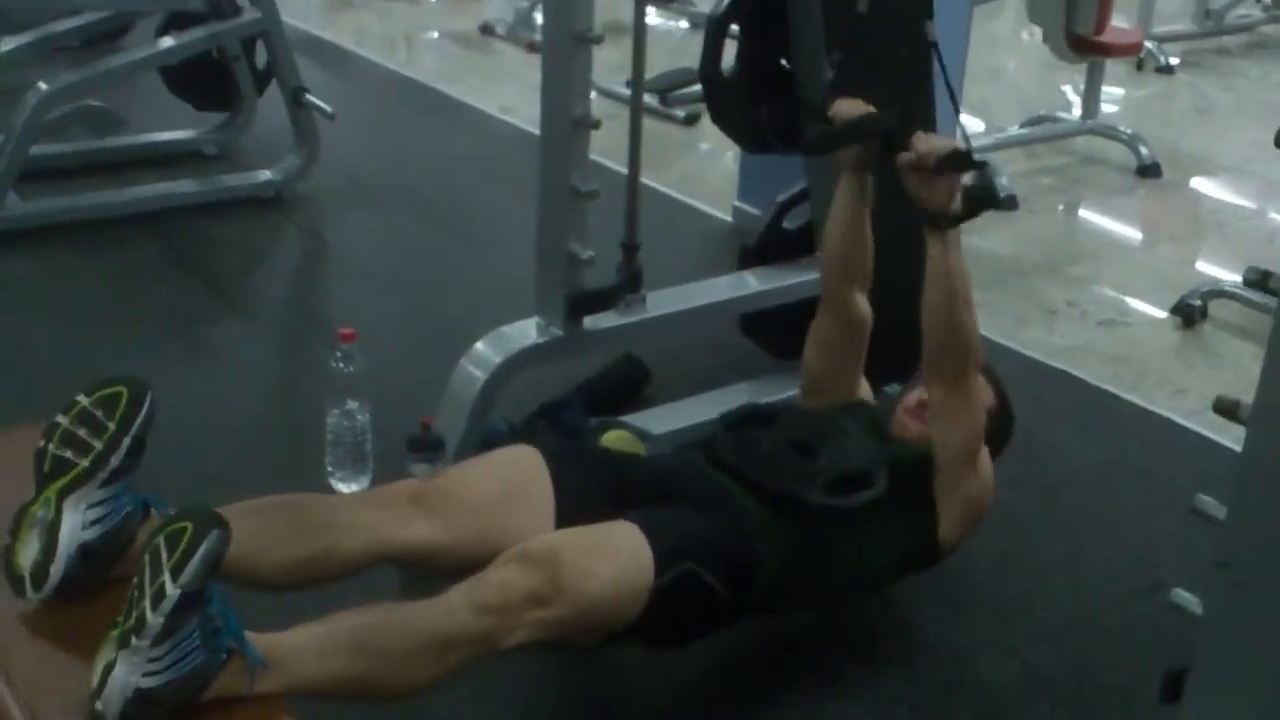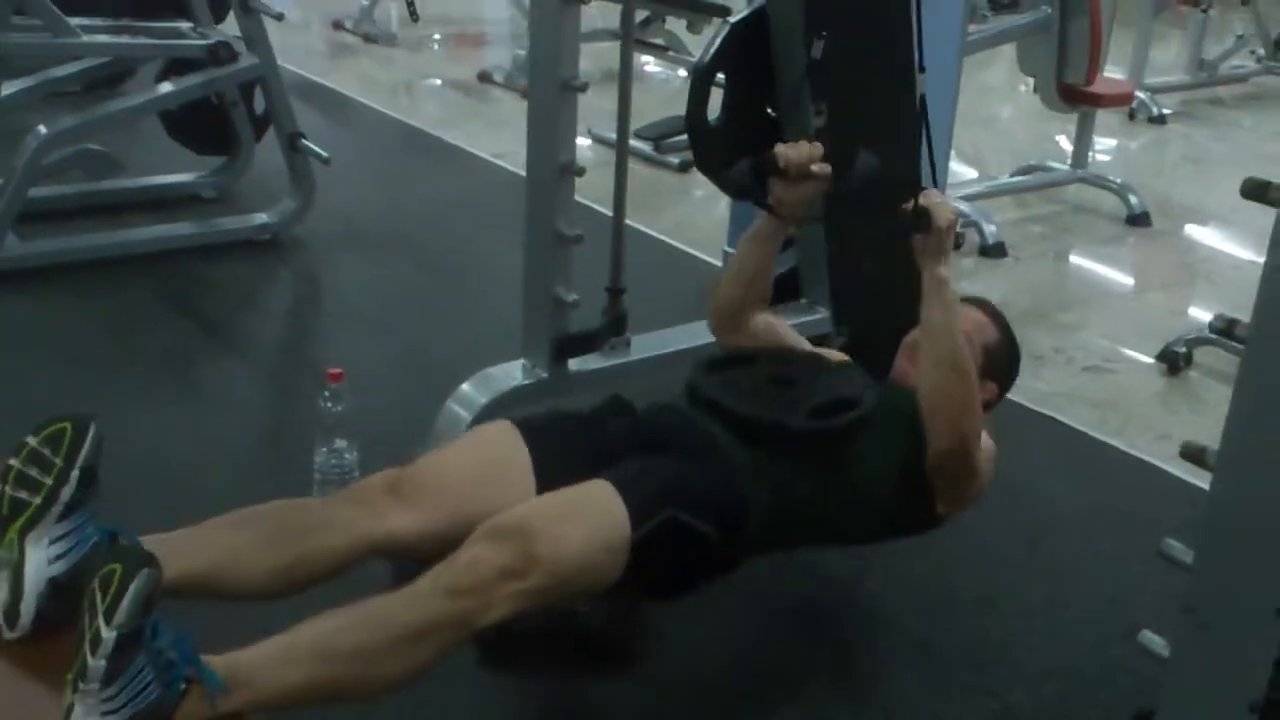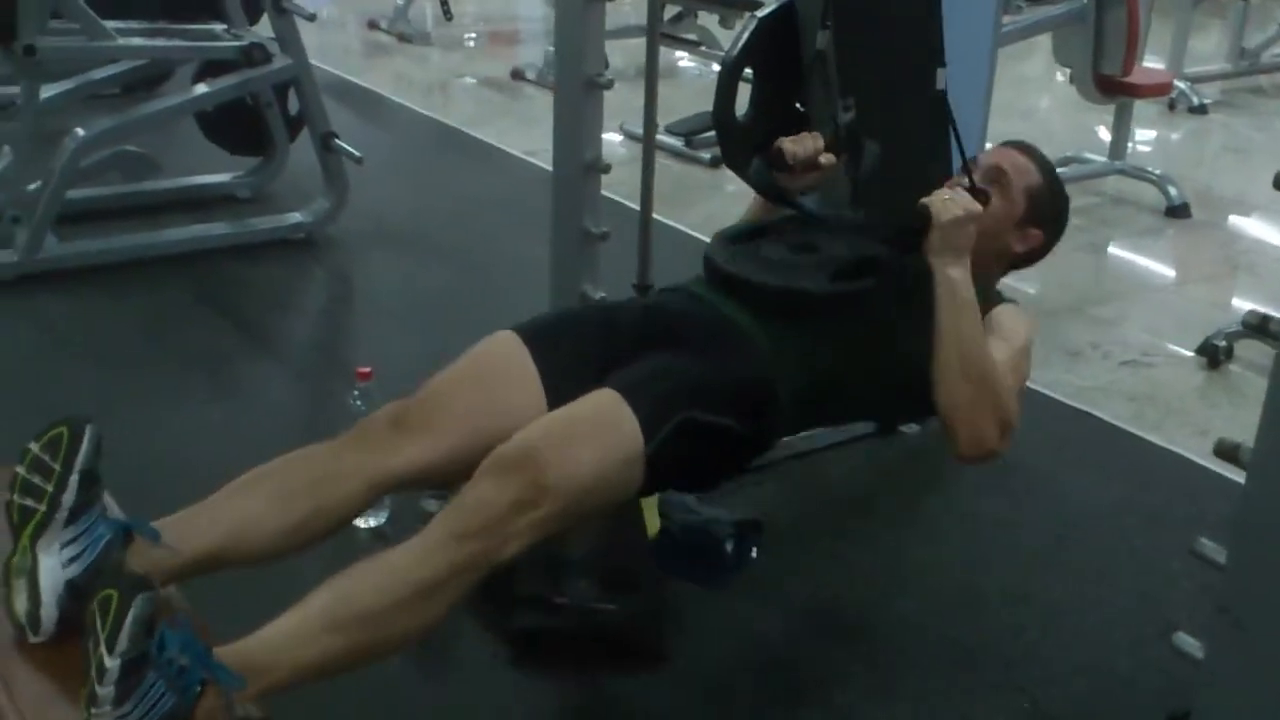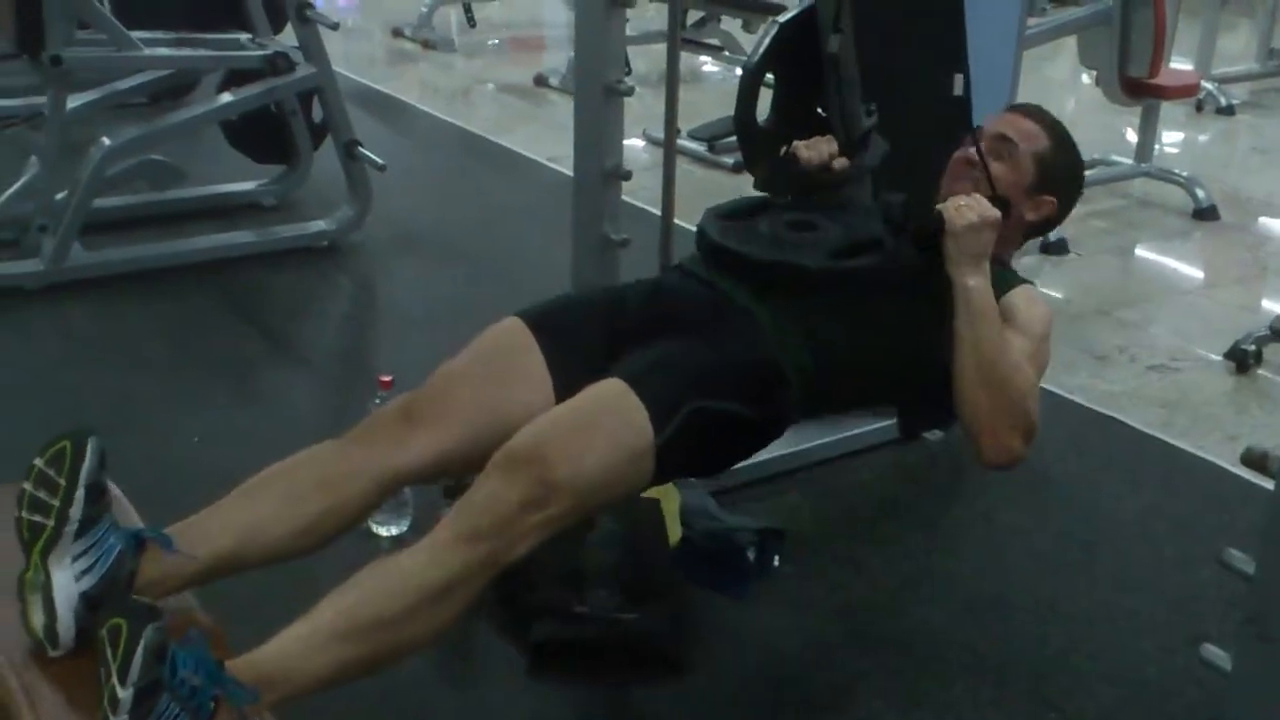
dt=0.3s
person 1, frame 1
left shoulder: (951, 494)
right shoulder: (854, 414)
left elbow: (955, 376)
right elbow: (847, 300)
left wrist: (936, 218)
right wrist: (858, 175)
left hip: (733, 540)
right hip: (658, 475)
left knee: (523, 589)
right knee: (412, 509)
right ankle: (120, 533)
person 1, frame 2
left shoulder: (954, 468)
right shoulder: (849, 382)
left elbow: (951, 430)
right elbow: (734, 319)
left wrist: (934, 270)
right wrist: (781, 210)
left hip: (720, 491)
right hip: (647, 430)
left knee: (496, 566)
right knee: (390, 499)
right ankle: (84, 559)
person 1, frame 3
left shoulder: (998, 324)
left elbow: (978, 433)
left wrist: (953, 270)
right wrist: (779, 188)
left hip: (731, 378)
right hip: (662, 315)
left knee: (501, 505)
right knee: (394, 437)
right ankle: (114, 558)
person 1, frame 4
left shoulder: (1013, 307)
left elbow: (1003, 440)
left wrist: (969, 273)
right wrist: (795, 182)
left hip: (739, 360)
right hip: (669, 298)
left knee: (511, 501)
right knee: (400, 432)
right ankle: (124, 567)
